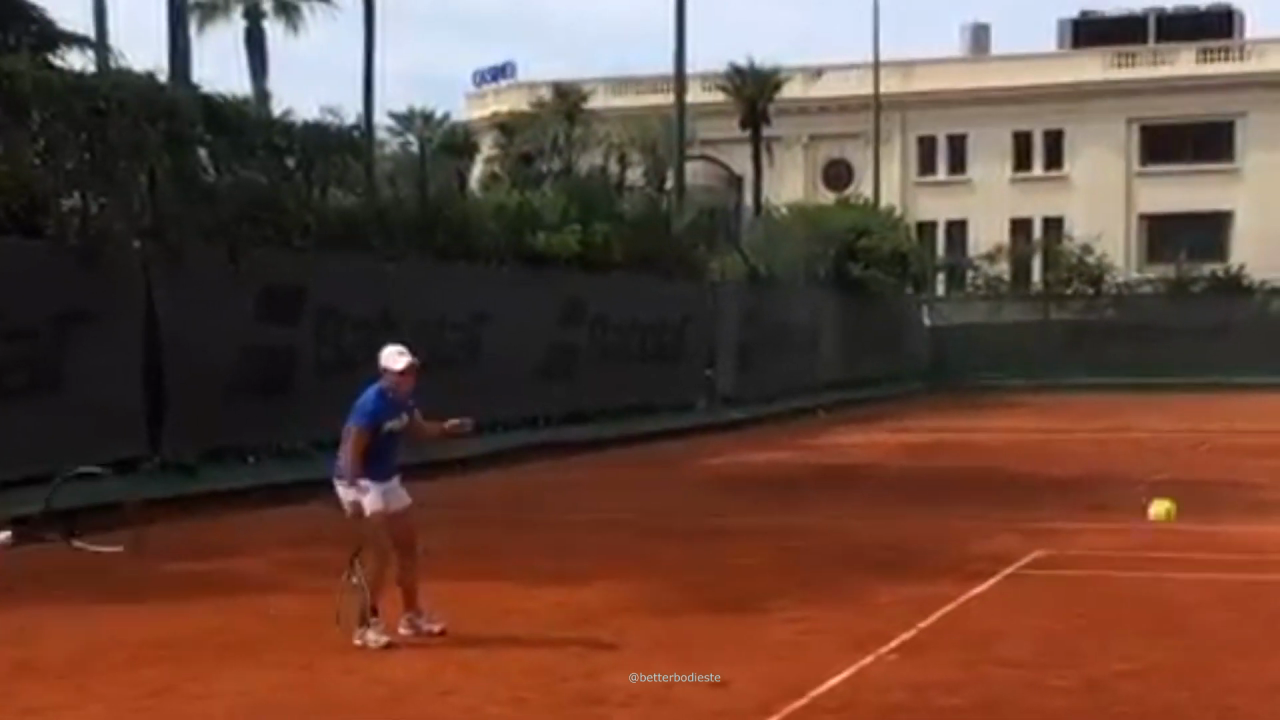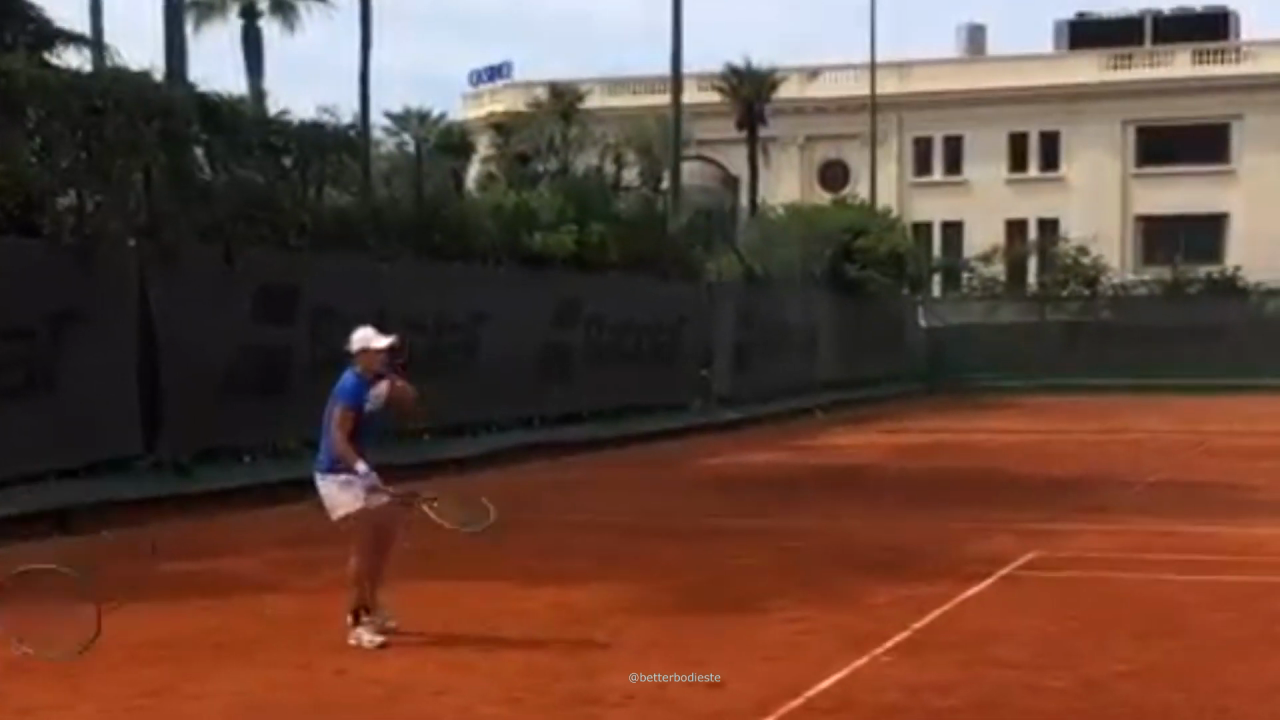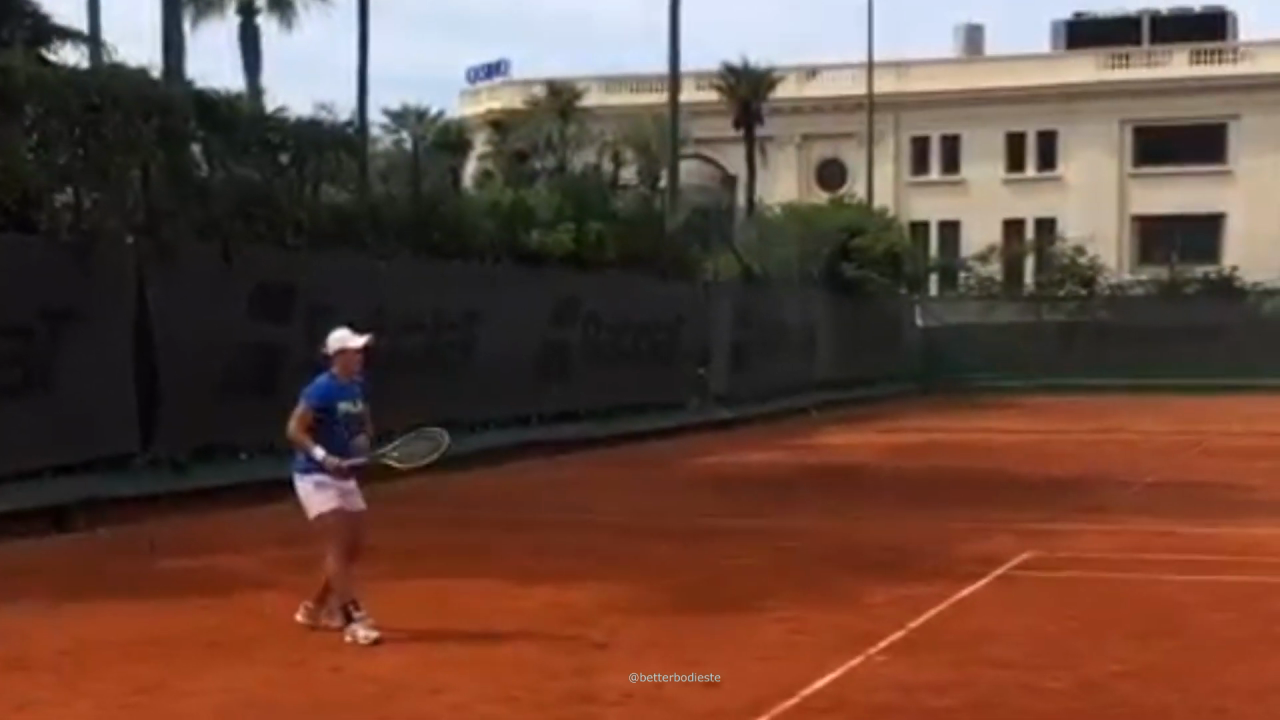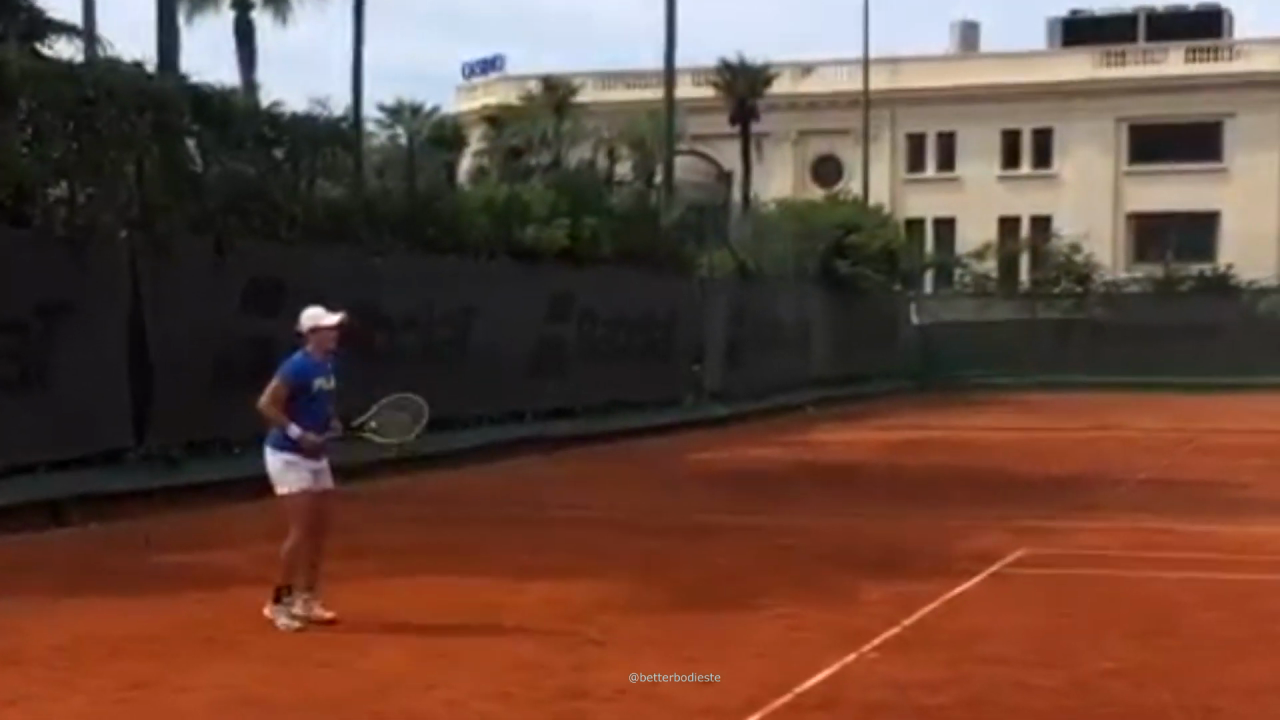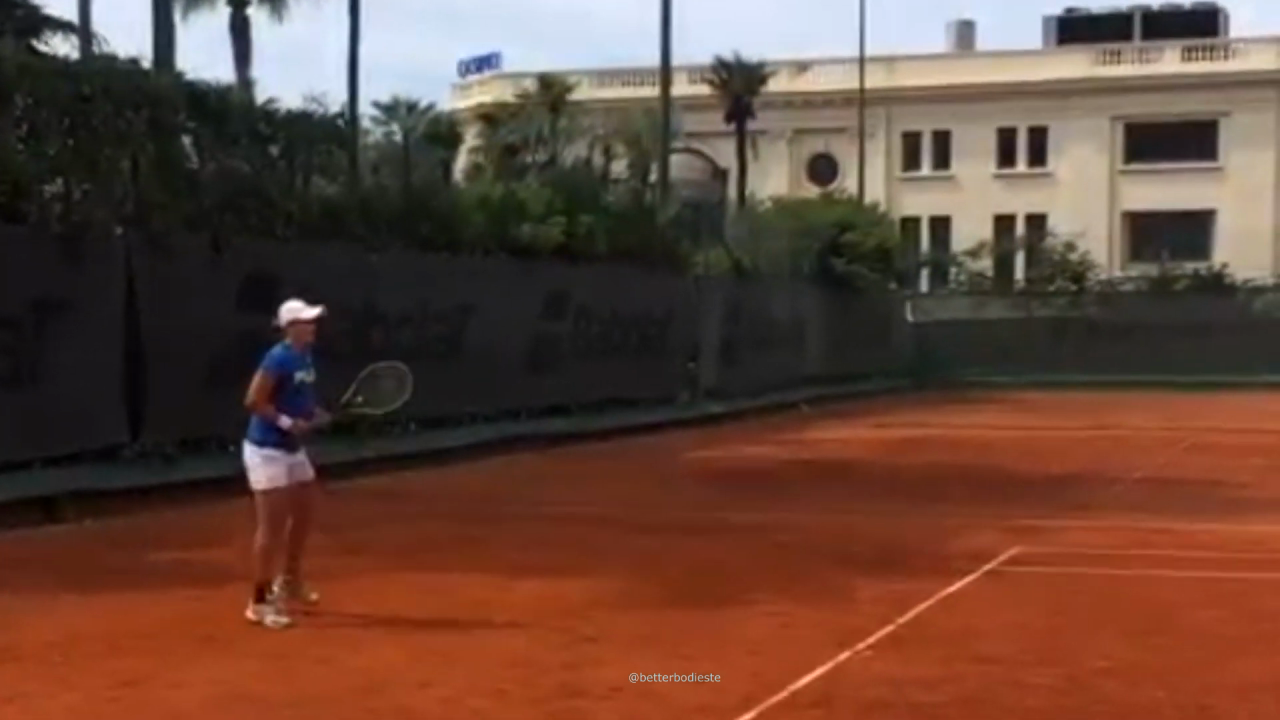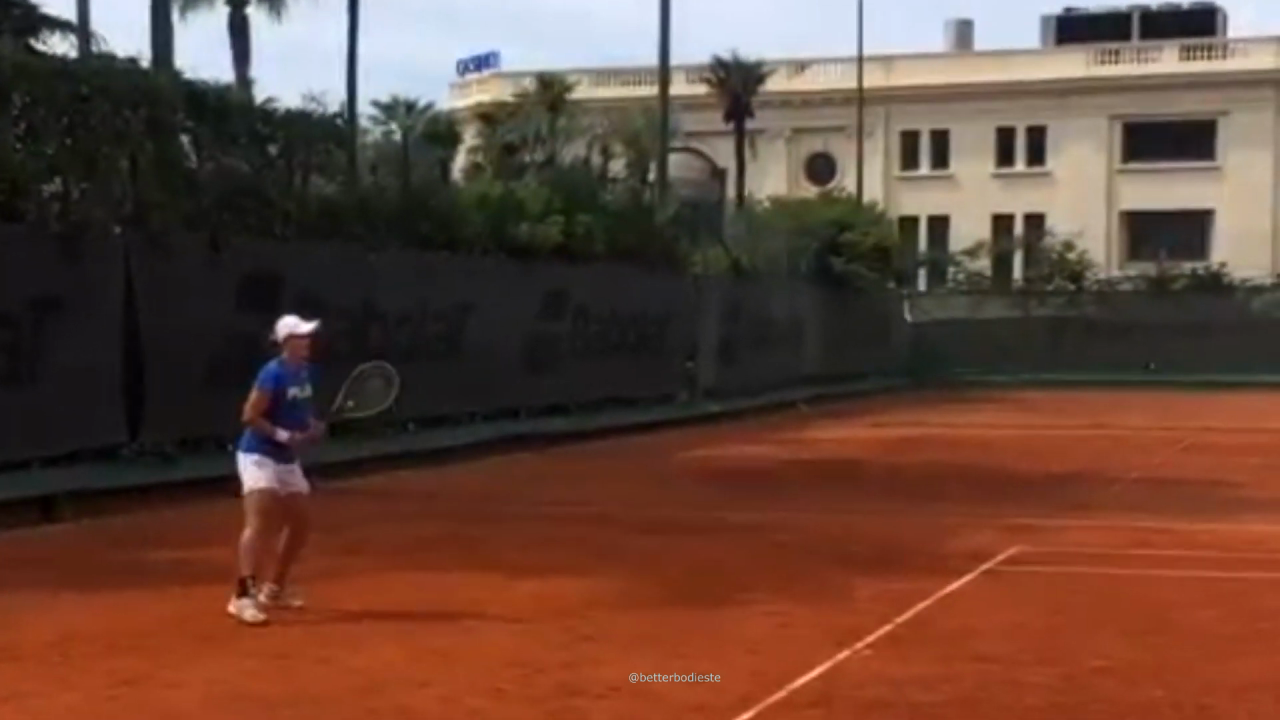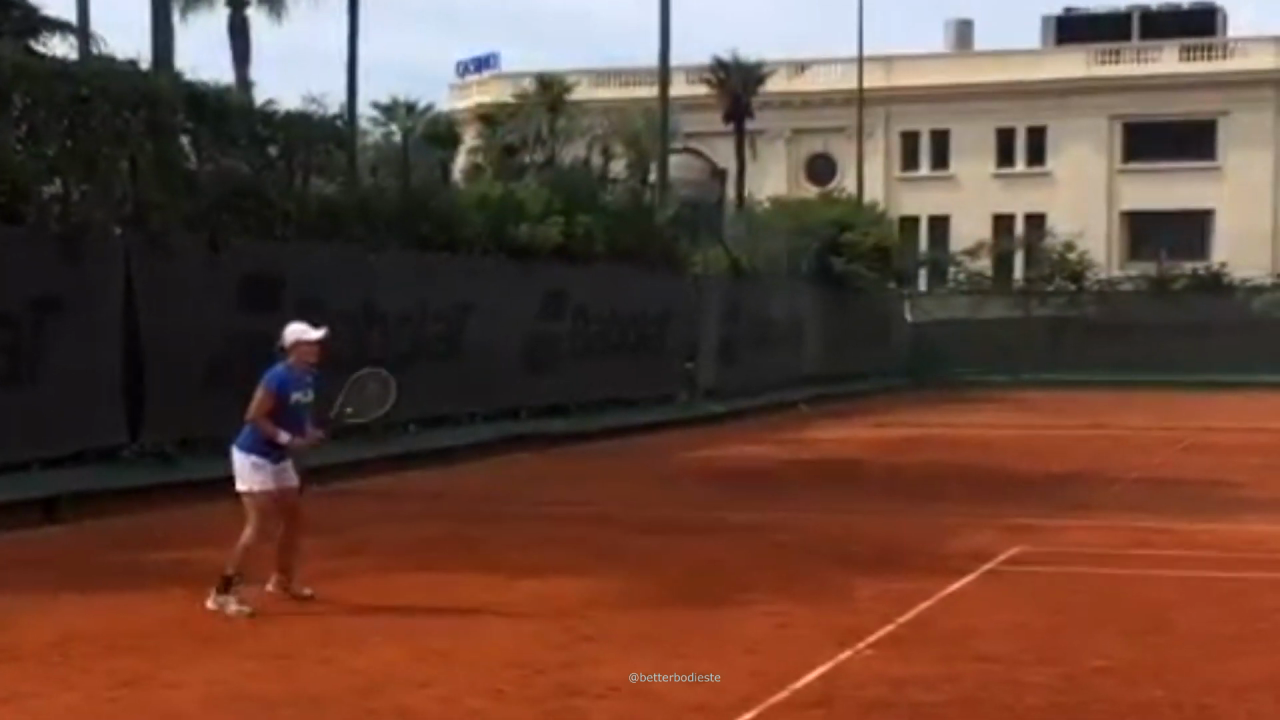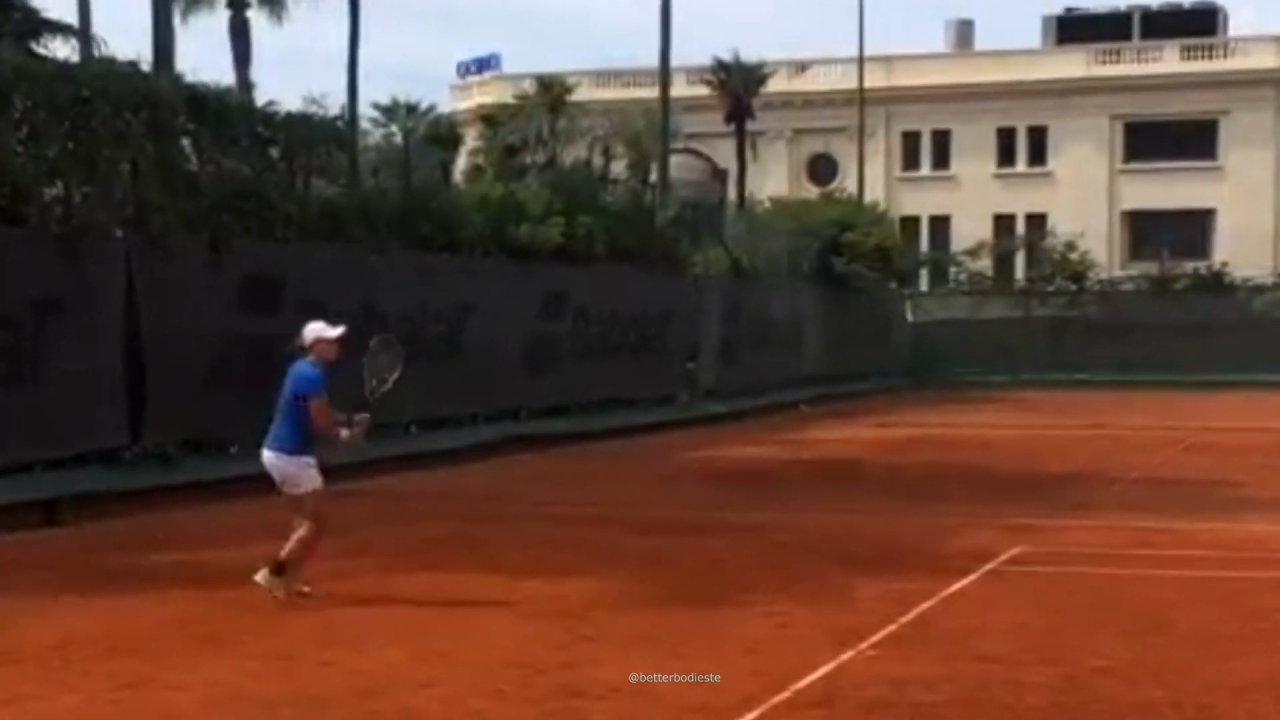
dt=0.3s
person 1, frame 1
left shoulder: (404, 397)
right shoulder: (370, 404)
left elbow: (419, 428)
right elbow: (350, 452)
left wrist: (447, 428)
right wrist: (353, 497)
left hip: (388, 480)
right hip: (360, 482)
left knee: (407, 547)
right knee: (380, 551)
left ankle: (412, 617)
right ankle: (368, 626)
person 1, frame 2
left shoulder: (377, 377)
right shoulder: (349, 387)
left elbow: (410, 396)
right elbow: (338, 439)
left wrist: (391, 385)
right wrist: (364, 472)
left hip: (360, 475)
right hip: (337, 475)
left knee: (386, 535)
right knee: (364, 545)
left ankle: (371, 608)
right ankle: (360, 624)
person 1, frame 3
left shoulder: (357, 386)
right shoulder: (321, 388)
left elbow: (365, 422)
right elbow: (294, 430)
left wrist: (364, 438)
right wrist: (322, 456)
left hip: (343, 476)
right hip: (315, 476)
left knee: (352, 547)
right knee: (339, 546)
left ankle: (316, 609)
right ankle: (354, 620)
person 1, frame 4
left shoulder: (327, 364)
right shoulder: (296, 366)
right elbow: (265, 406)
left wrist: (331, 421)
right wrist: (296, 433)
left hip: (314, 456)
right hip: (287, 455)
left knee: (319, 529)
right knee: (301, 529)
left ankle: (306, 600)
right ankle: (278, 601)
person 1, frame 5
left shoulder: (306, 356)
right shoulder: (278, 358)
right elbow: (253, 401)
left wrist: (314, 413)
right wrist: (287, 423)
left hip: (293, 449)
right hip: (267, 449)
left knee: (304, 515)
right knee: (272, 525)
left ankle: (289, 580)
right ankle: (261, 601)
person 1, frame 6
left shoulder: (304, 371)
right shoulder: (272, 373)
right elbow: (249, 416)
left wrist: (311, 425)
right wrist: (284, 436)
left hip: (287, 460)
right hip: (258, 456)
left knee: (300, 525)
right knee: (260, 524)
left ankle: (276, 587)
right ankle: (243, 595)
person 1, frame 7
left shoulder: (308, 377)
right shoulder: (278, 377)
right elbow: (254, 417)
left wrist: (309, 431)
right wrist: (287, 439)
left hip: (278, 459)
right hip: (254, 457)
left knee: (293, 518)
right knee: (258, 526)
left ankle: (283, 580)
right ankle: (224, 591)
person 1, frame 8
left shoulder: (302, 369)
right shoulder: (313, 376)
right elbow: (319, 424)
left wrist: (346, 421)
right wrist: (346, 434)
left hip: (275, 452)
right hip: (292, 457)
left knee: (305, 519)
right knee: (313, 524)
left ankle: (287, 578)
right ankle: (274, 573)
